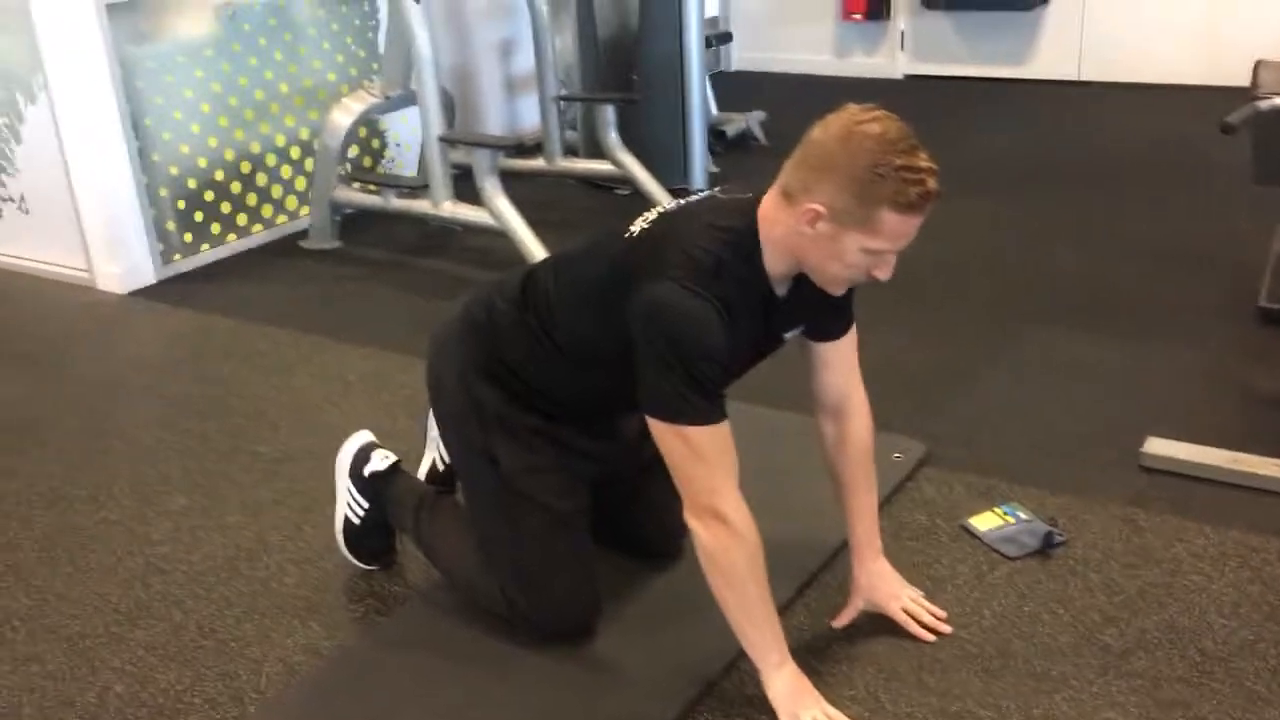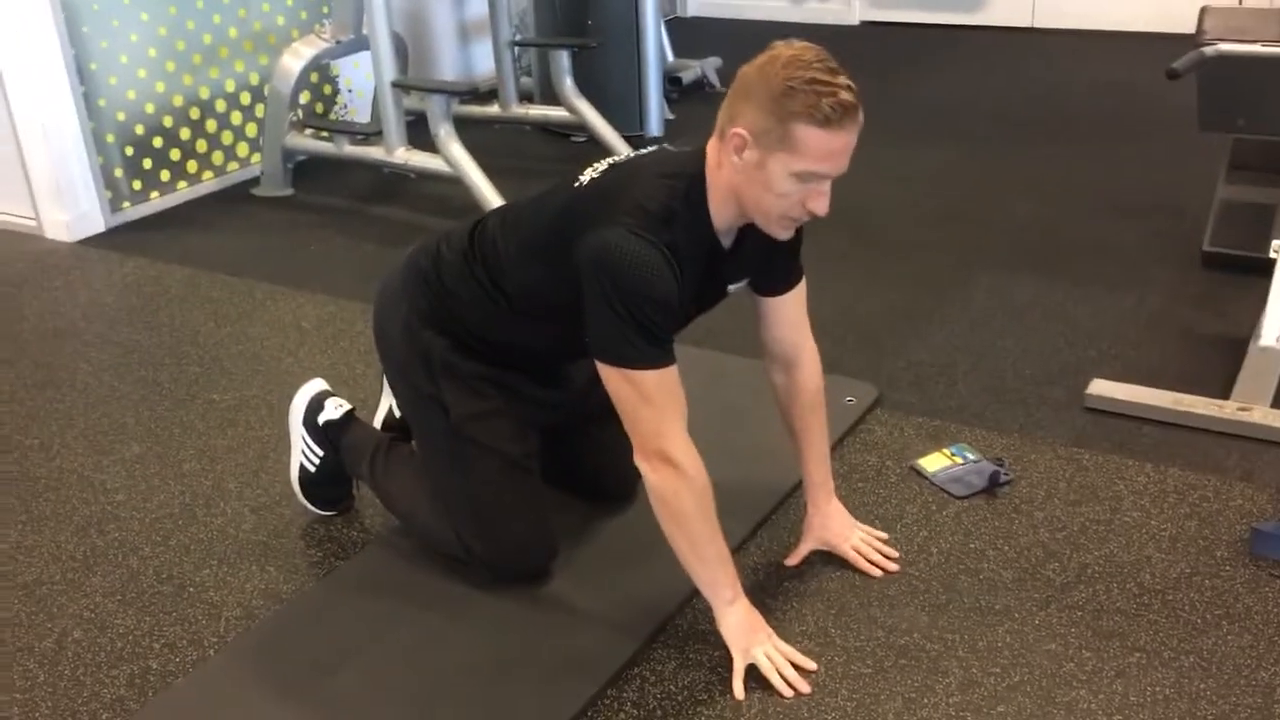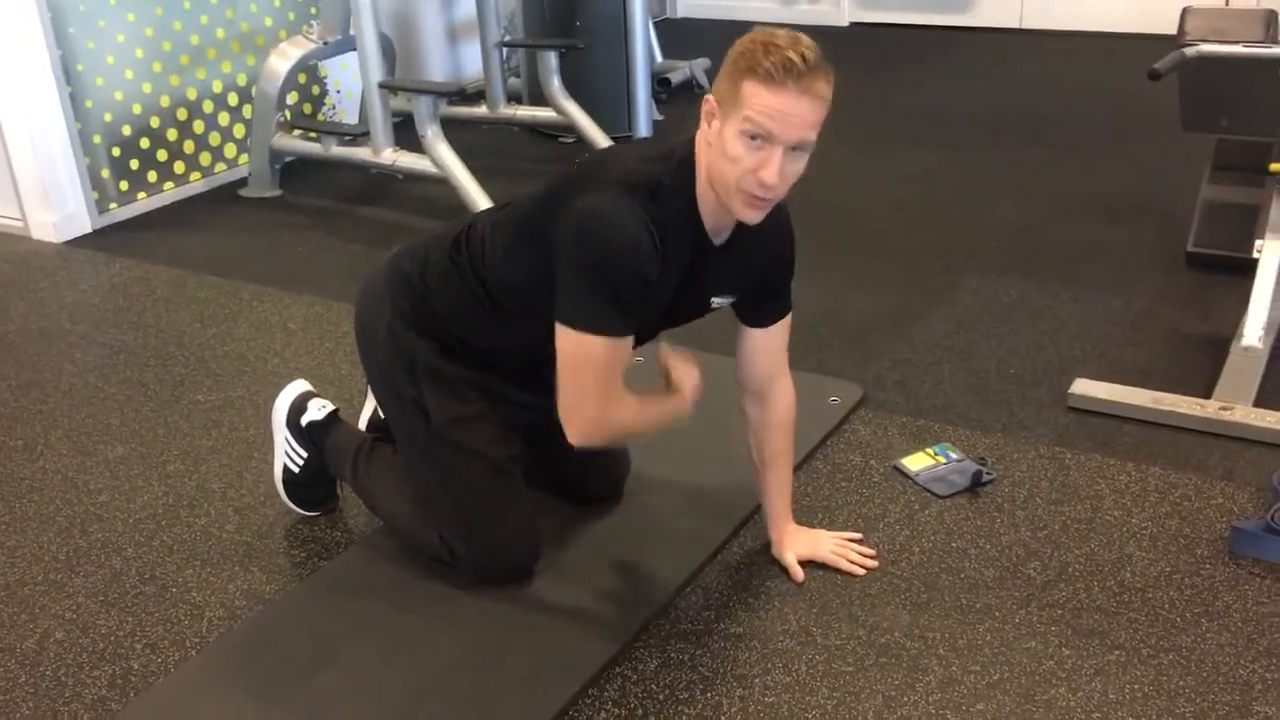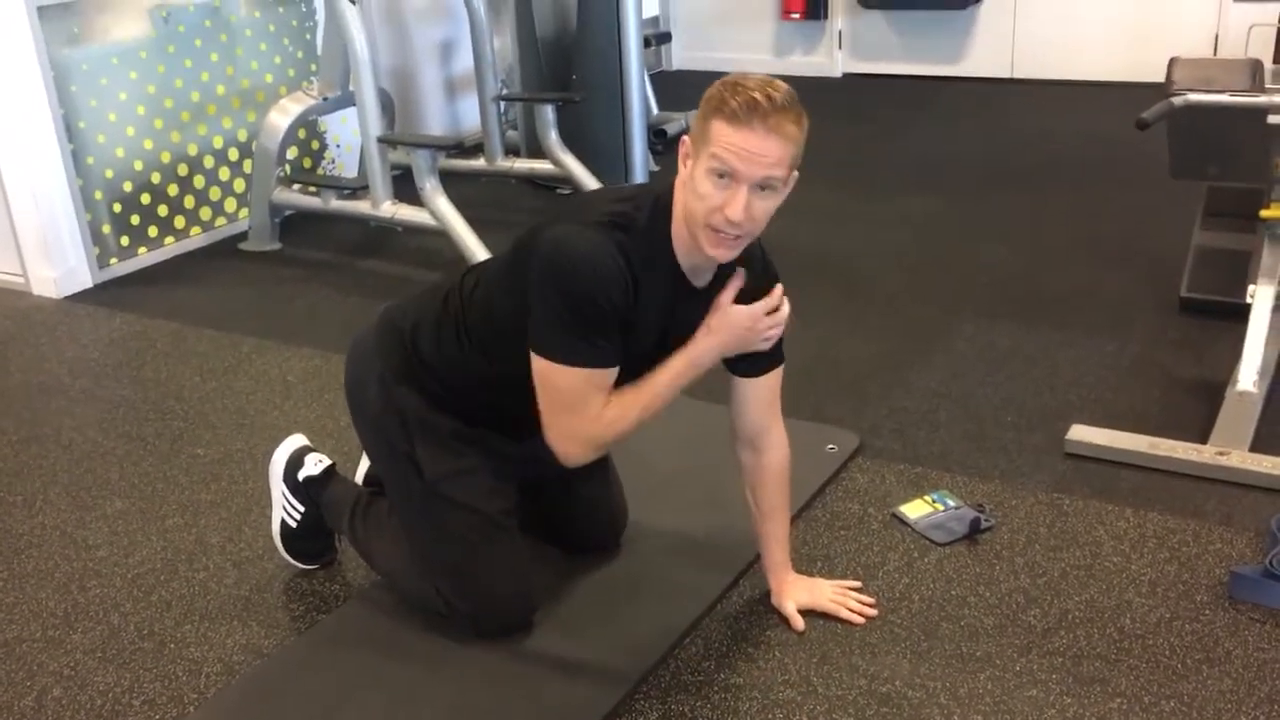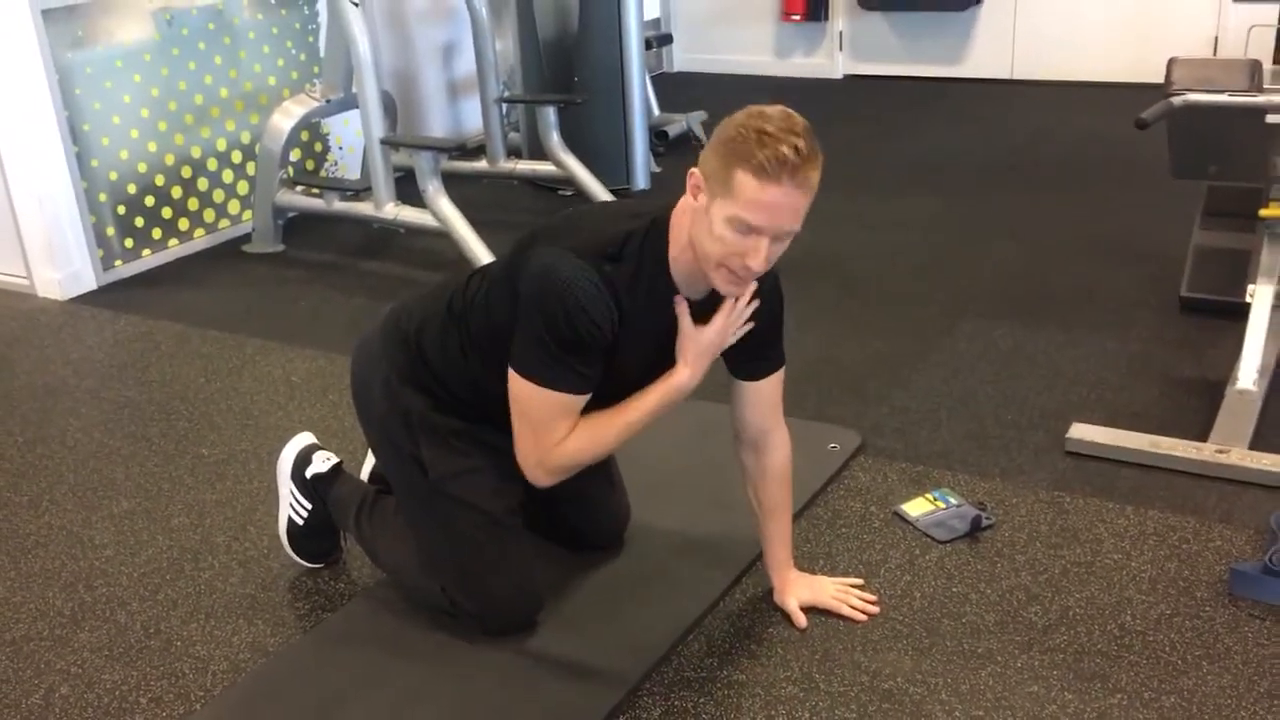
dt=1s
person 1, frame 1
left shoulder: (814, 248)
right shoulder: (684, 298)
left elbow: (842, 409)
right elbow: (715, 510)
left wrist: (870, 563)
left hip: (590, 385)
right hip: (494, 381)
left knee: (658, 538)
right knee: (558, 610)
right ankle: (384, 487)
person 1, frame 2
left shoulder: (766, 205)
right shoulder: (631, 245)
left elbow: (792, 356)
right elbow: (664, 453)
left wrist: (823, 504)
right wrist: (732, 608)
left hip: (539, 335)
right hip: (440, 329)
left knee: (611, 482)
right knee: (514, 551)
left ankle: (469, 422)
right ankle: (338, 435)
person 1, frame 3
left shoulder: (766, 236)
right shoulder: (616, 222)
left elbow: (766, 387)
right elbow: (587, 419)
left wrist: (782, 526)
right wrist: (678, 401)
left hip: (524, 345)
right hip: (422, 331)
left knee: (597, 485)
right knee: (498, 552)
left ankle: (410, 418)
right ankle: (326, 438)
person 1, frame 4
left shoulder: (750, 278)
right shoulder: (587, 255)
left elbow: (759, 434)
right elbow: (574, 440)
left wrist: (782, 576)
right wrist: (705, 348)
left hip: (513, 390)
right hip: (413, 384)
left knee: (597, 533)
right knee: (497, 605)
right ankle: (321, 491)
person 1, frame 5
left shoulder: (751, 290)
right shoulder: (574, 277)
left elbow: (762, 437)
right elbow: (545, 461)
left wrist: (784, 572)
right wrist: (685, 374)
left hip: (519, 385)
right hip: (417, 385)
left knee: (600, 530)
right knee: (502, 603)
right ankle: (326, 487)
